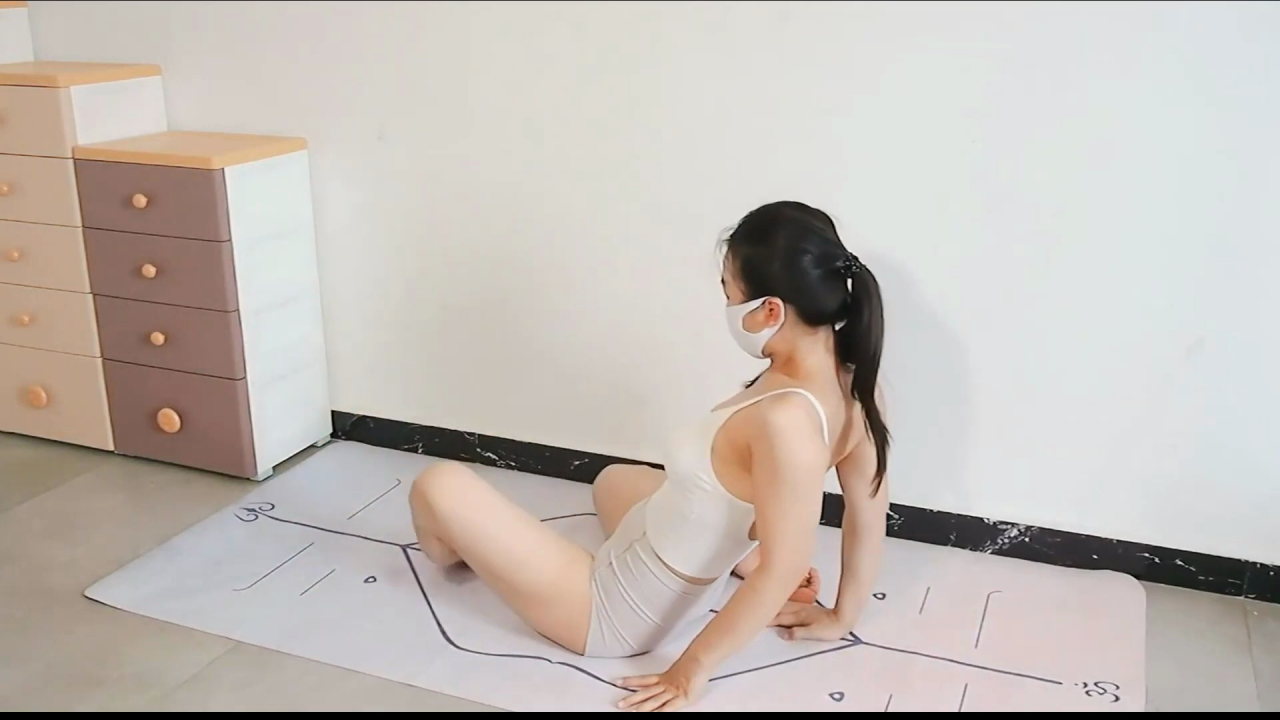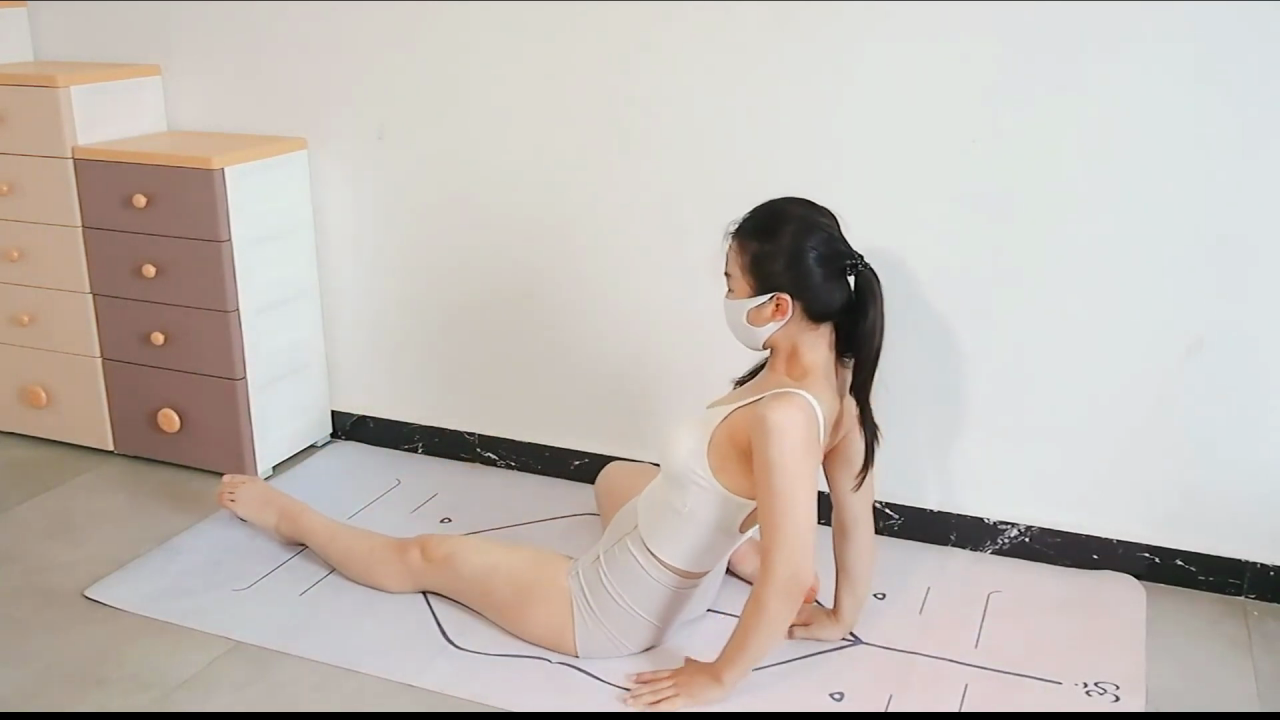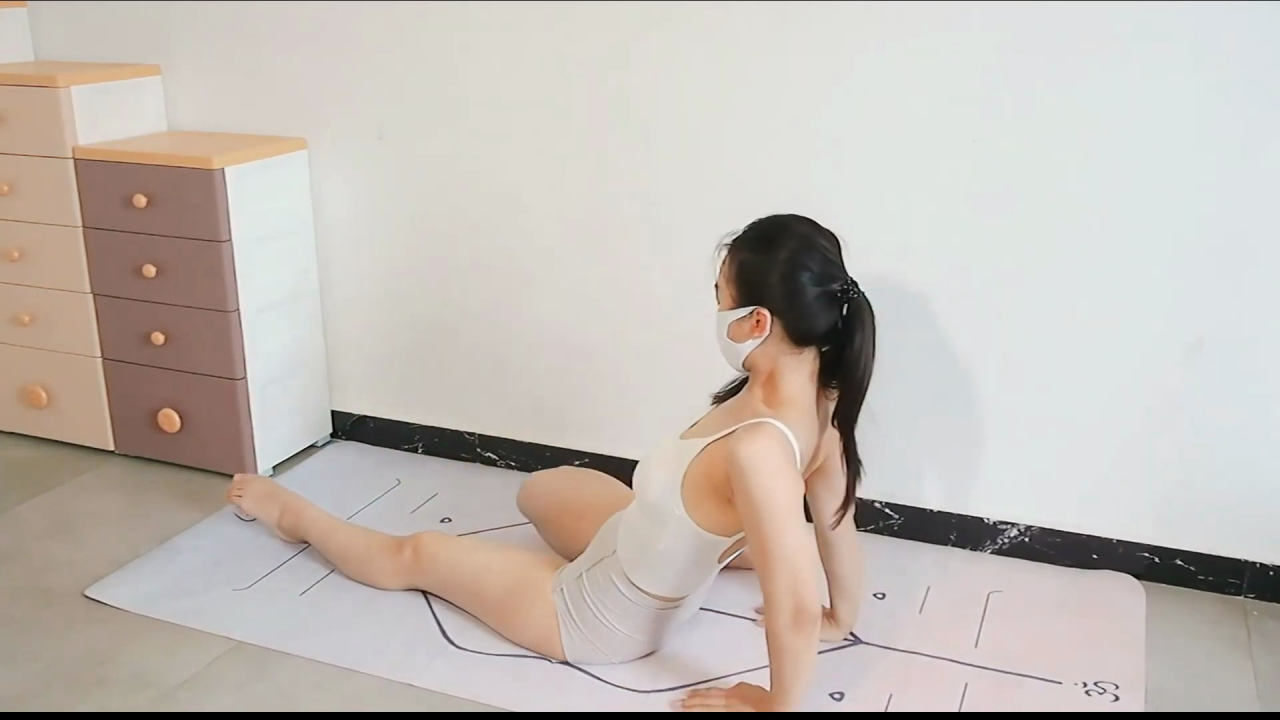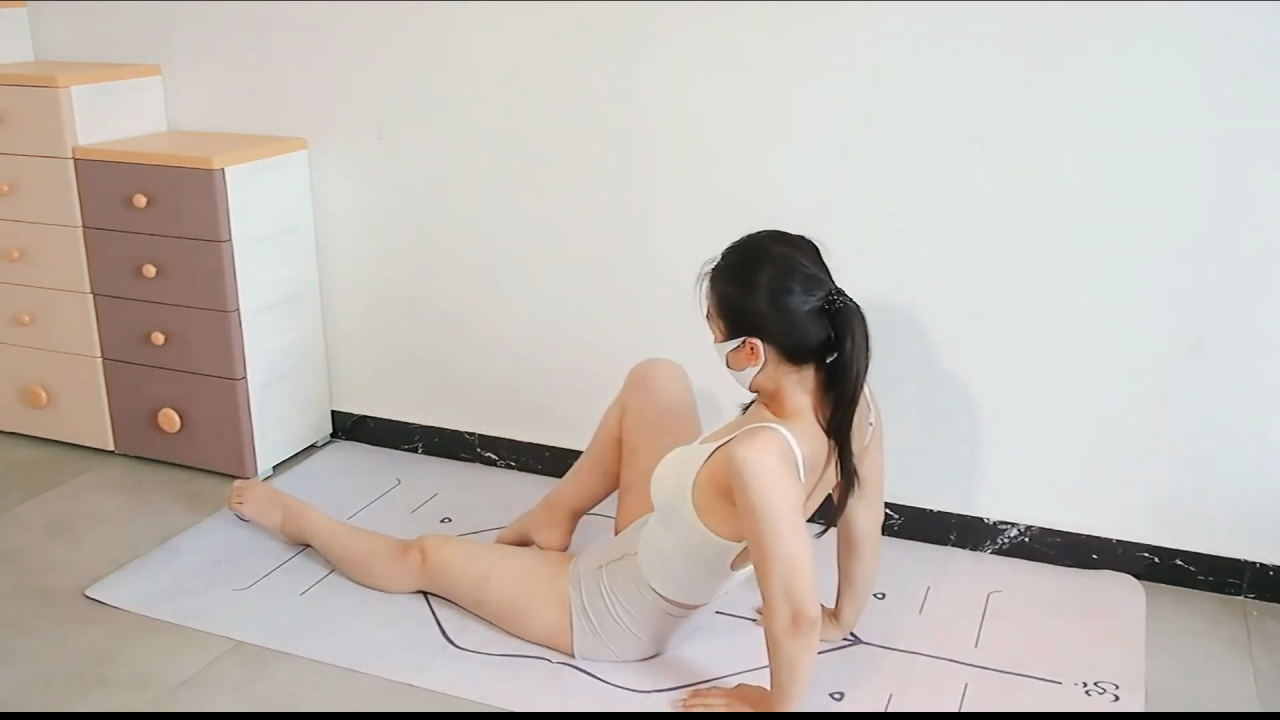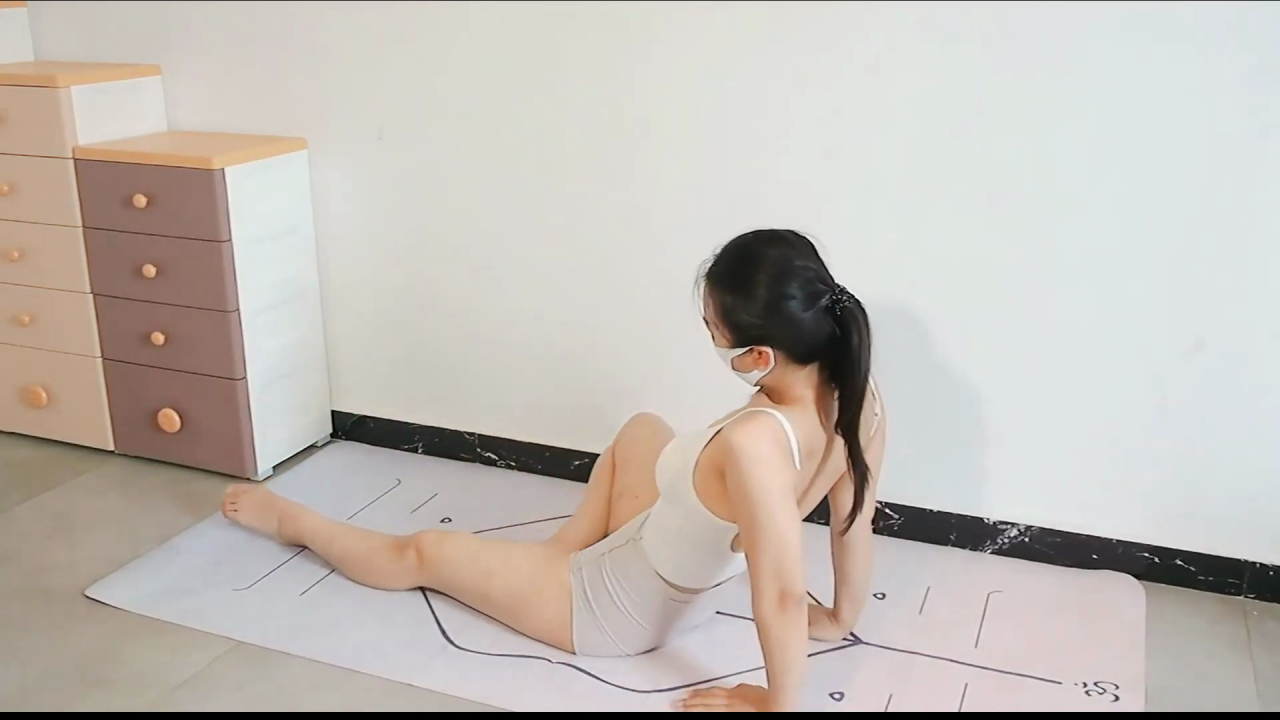
dt=1s
person 1, frame 1
left shoulder: (786, 420)
right shoulder: (848, 381)
left elbow: (783, 570)
right elbow: (867, 508)
left wrist: (691, 670)
right wrist: (840, 615)
left hip: (617, 613)
right hip: (680, 584)
left knee: (441, 487)
right knee: (614, 480)
left ankle: (448, 549)
person 1, frame 2
left shoulder: (783, 416)
right shoulder: (839, 376)
left elbow: (793, 577)
right elbow: (854, 505)
left wrist: (720, 676)
right wrist: (841, 615)
left hip: (618, 610)
right hip: (685, 580)
left knee: (429, 558)
right knee: (617, 476)
left ankle: (290, 518)
right ankle: (749, 556)
person 1, frame 3
left shoulder: (757, 449)
right shoulder: (820, 393)
left elbow: (797, 608)
right elbow: (834, 513)
left wrist: (778, 706)
right wrist: (843, 617)
left hip: (606, 618)
right hip: (642, 547)
left knee: (420, 554)
right knee: (537, 491)
left ankle: (296, 516)
person 1, frame 4
left shoulder: (758, 457)
right shoulder: (853, 406)
left elbow: (797, 614)
right elbow: (863, 522)
left wrist: (779, 705)
right wrist: (843, 618)
left hip: (615, 614)
right hip: (660, 550)
left knee: (424, 558)
right knee: (655, 377)
left ankle: (295, 517)
right ankle: (550, 518)
person 1, frame 5
left shoulder: (753, 443)
right shoulder: (858, 400)
left elbow: (782, 597)
right elbow: (854, 519)
left wrist: (778, 704)
right wrist: (841, 617)
left hip: (618, 612)
right hip: (679, 586)
left knee: (423, 553)
right knee: (642, 429)
left ankle: (289, 519)
right ankle: (571, 545)
